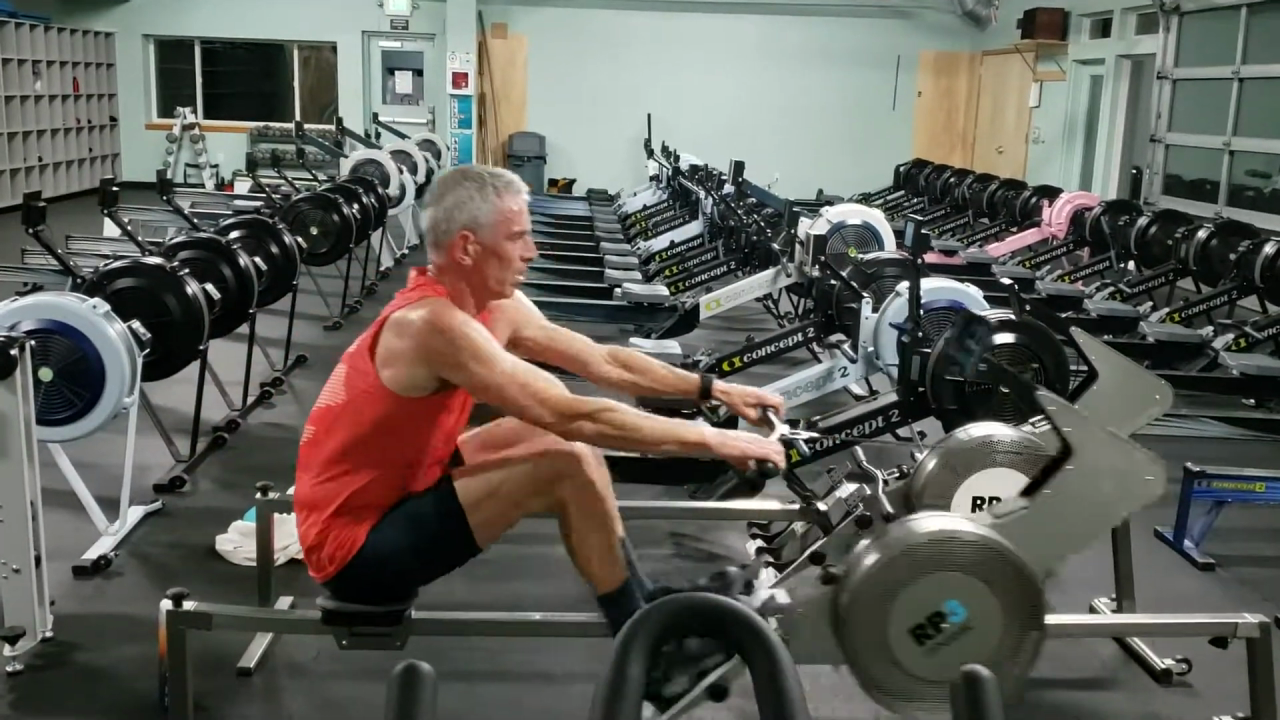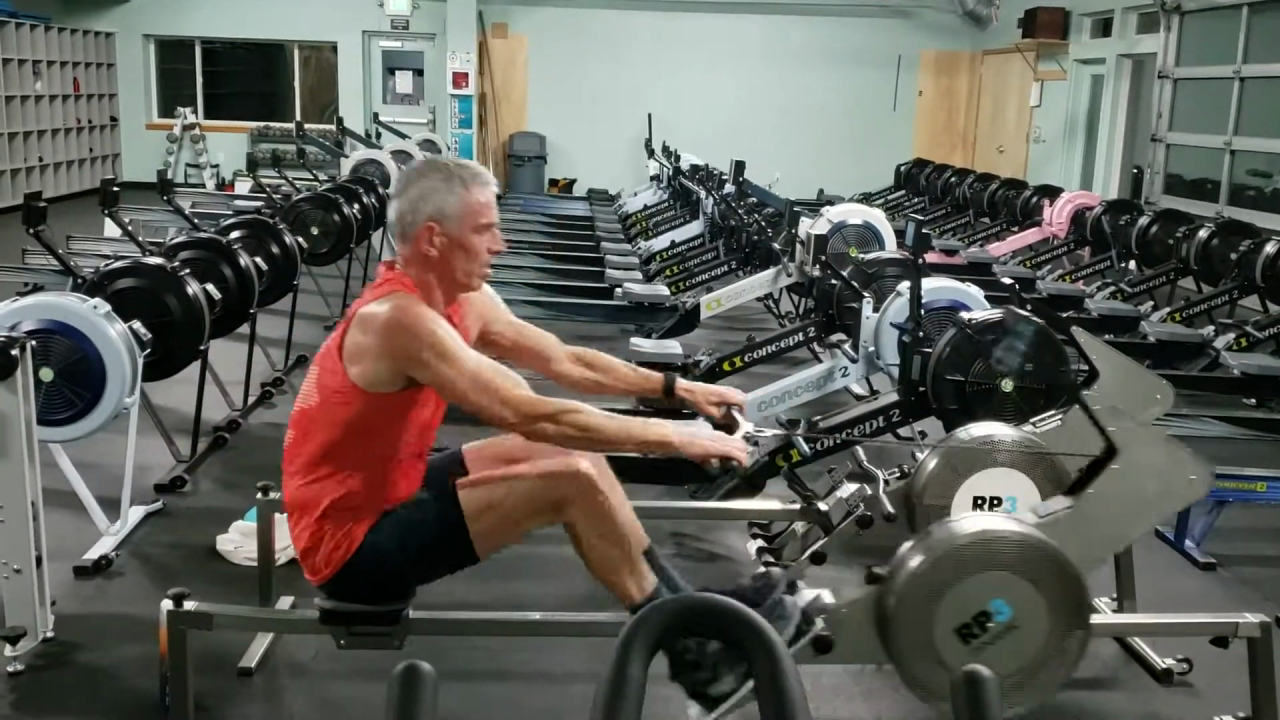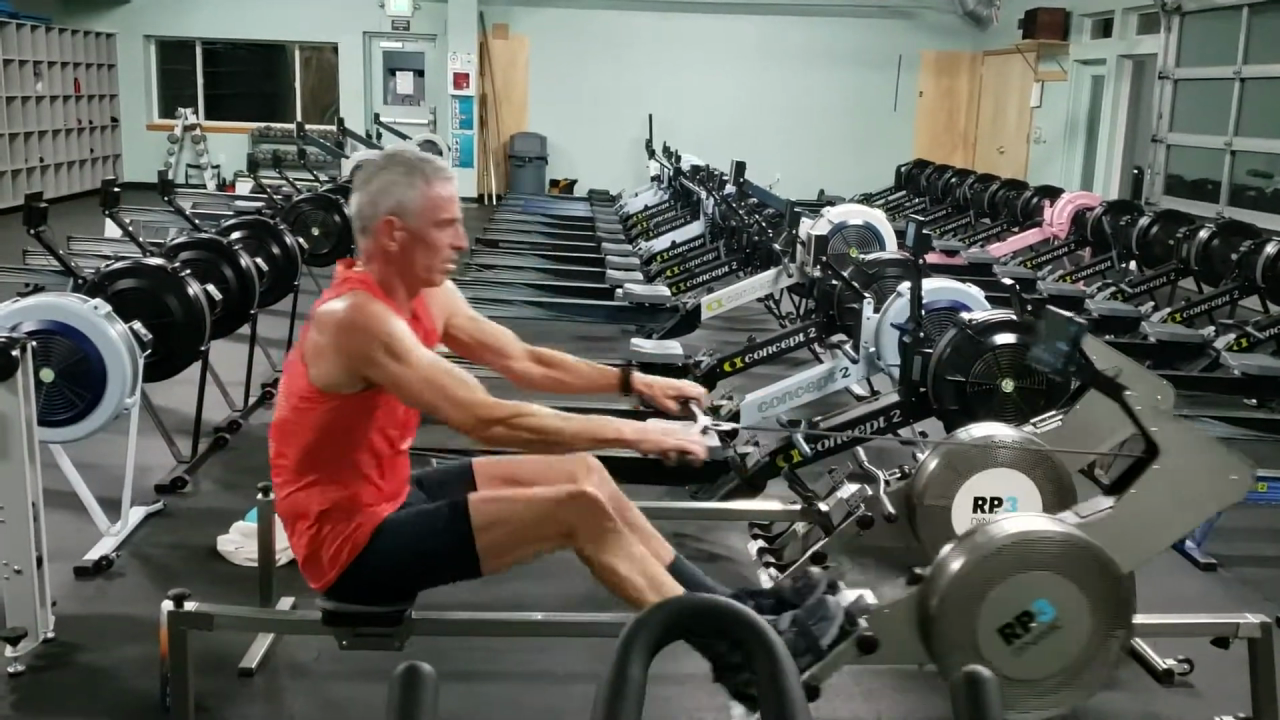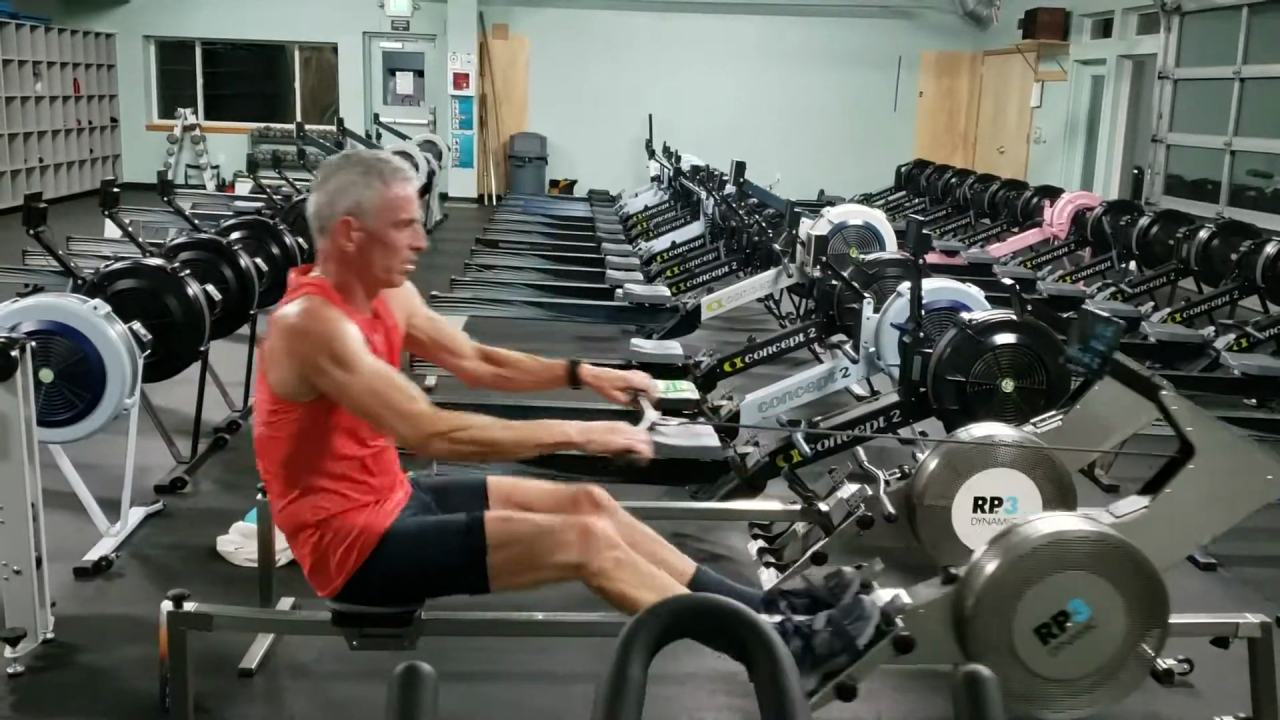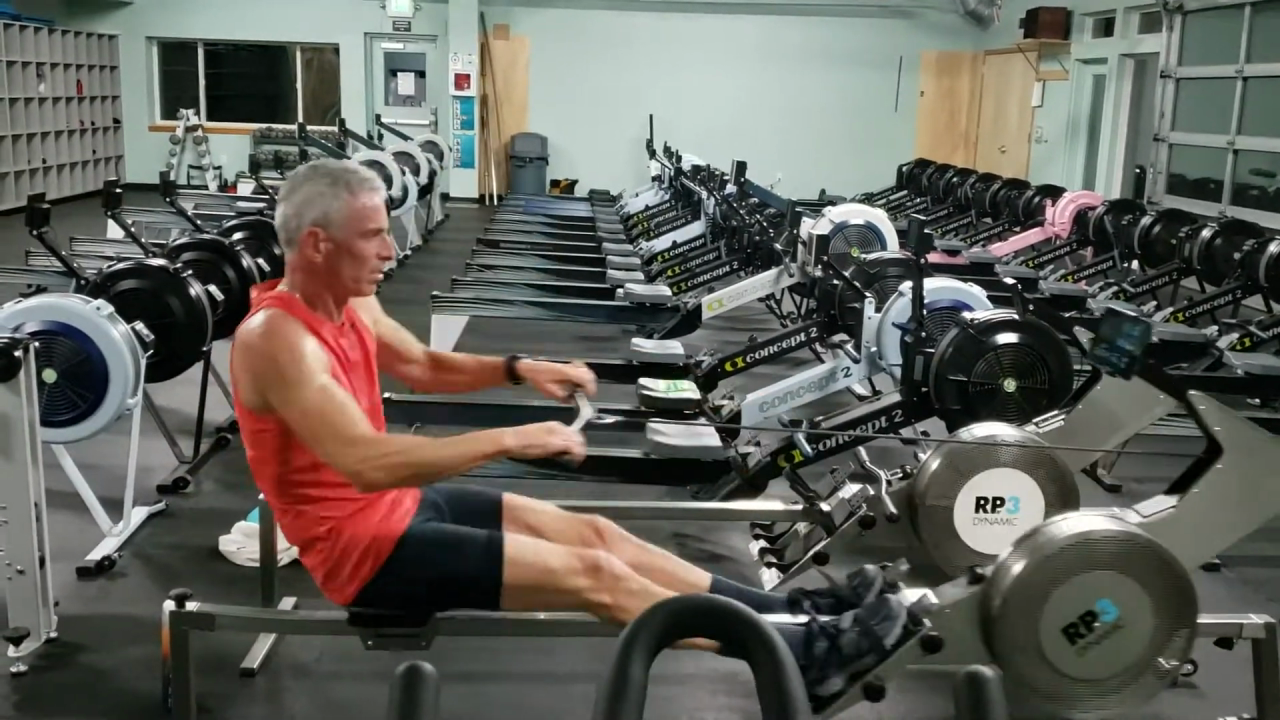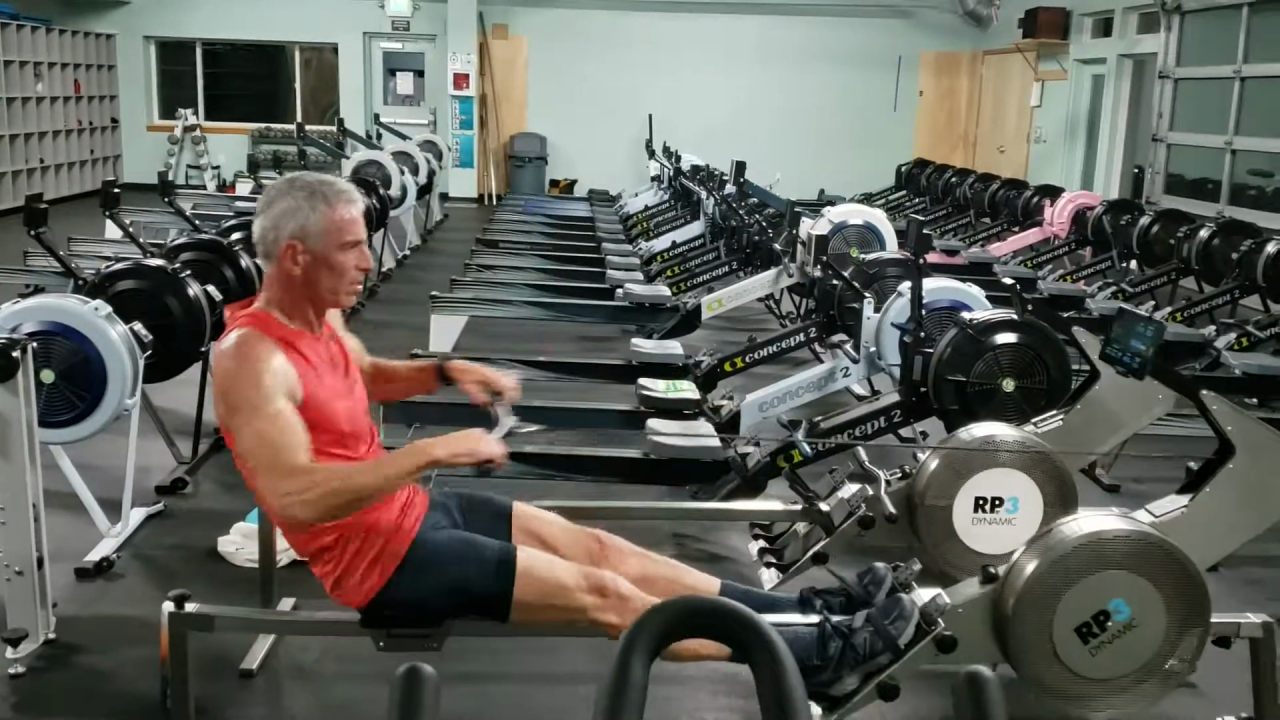
dt=0.1s
person 1, frame 1
left shoulder: (490, 300)
right shoulder: (438, 323)
left elbow: (601, 361)
right elbow: (576, 414)
left wrist: (716, 390)
right wrist: (717, 442)
left hip: (392, 494)
right hip: (356, 546)
left knee: (558, 435)
right knee: (569, 461)
left ankle: (642, 608)
person 1, frame 2
left shoulder: (464, 296)
right shoulder: (401, 319)
left elbow: (565, 359)
right elbow: (538, 417)
left wrist: (678, 388)
right wrist: (678, 437)
left hip: (386, 499)
right hip: (351, 546)
left knee: (567, 451)
right knee: (574, 477)
right ankle: (691, 652)
person 1, frame 3
left shoulder: (421, 289)
right shoulder: (357, 318)
left elbow: (519, 358)
right elbow: (490, 419)
left wrist: (633, 382)
right wrist: (636, 434)
left hip: (384, 501)
right hip: (349, 545)
left knee: (579, 476)
right knee: (579, 497)
left ankle: (745, 608)
right ankle: (737, 652)
person 1, frame 4
left shoulder: (385, 293)
right shoulder: (310, 324)
left elbow: (474, 360)
right elbow: (435, 434)
left wrist: (577, 374)
right wrist: (574, 435)
left hip: (389, 504)
right hip: (356, 549)
left knee: (588, 503)
right knee: (587, 541)
left ankle: (766, 610)
person 1, frame 5
left shoulder: (347, 303)
right shoulder: (275, 337)
left elbow: (424, 365)
right elbow: (372, 463)
left wrist: (520, 369)
right wrist: (513, 440)
left hip: (401, 513)
right hip: (368, 550)
left knee: (593, 535)
right knee: (593, 577)
left ankle: (798, 610)
right ankle: (806, 656)
person 1, frame 6
left shoulder: (316, 314)
right shoulder: (249, 358)
right elbow: (299, 497)
left wrist: (447, 372)
right wrist: (433, 452)
left hip: (406, 513)
right hip: (379, 556)
left knee: (597, 550)
right knee: (599, 596)
left ankle: (805, 613)
right ankle: (816, 657)
